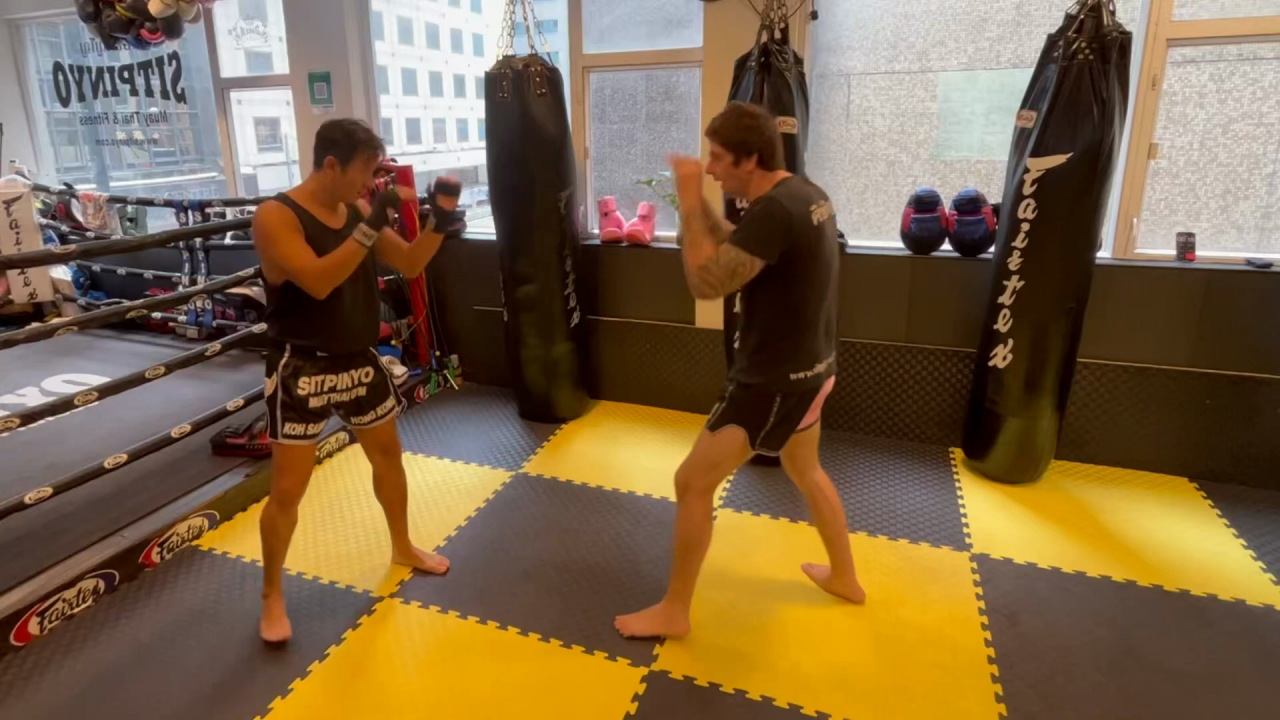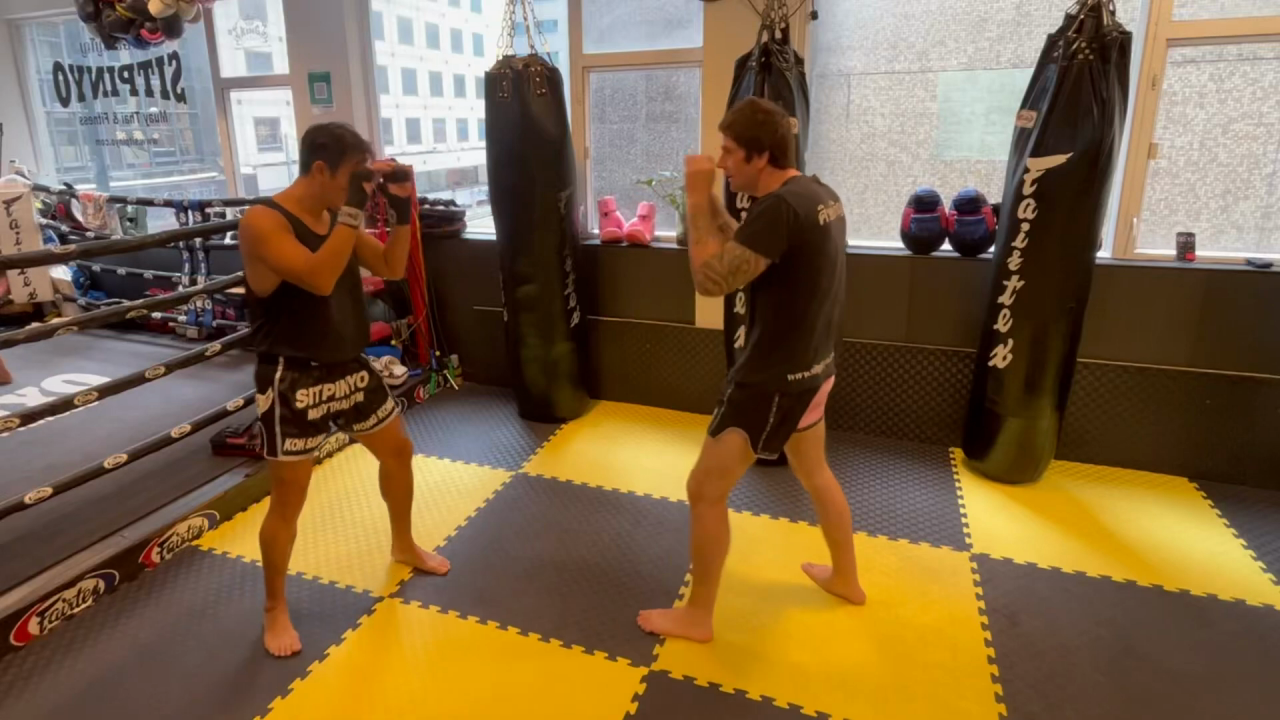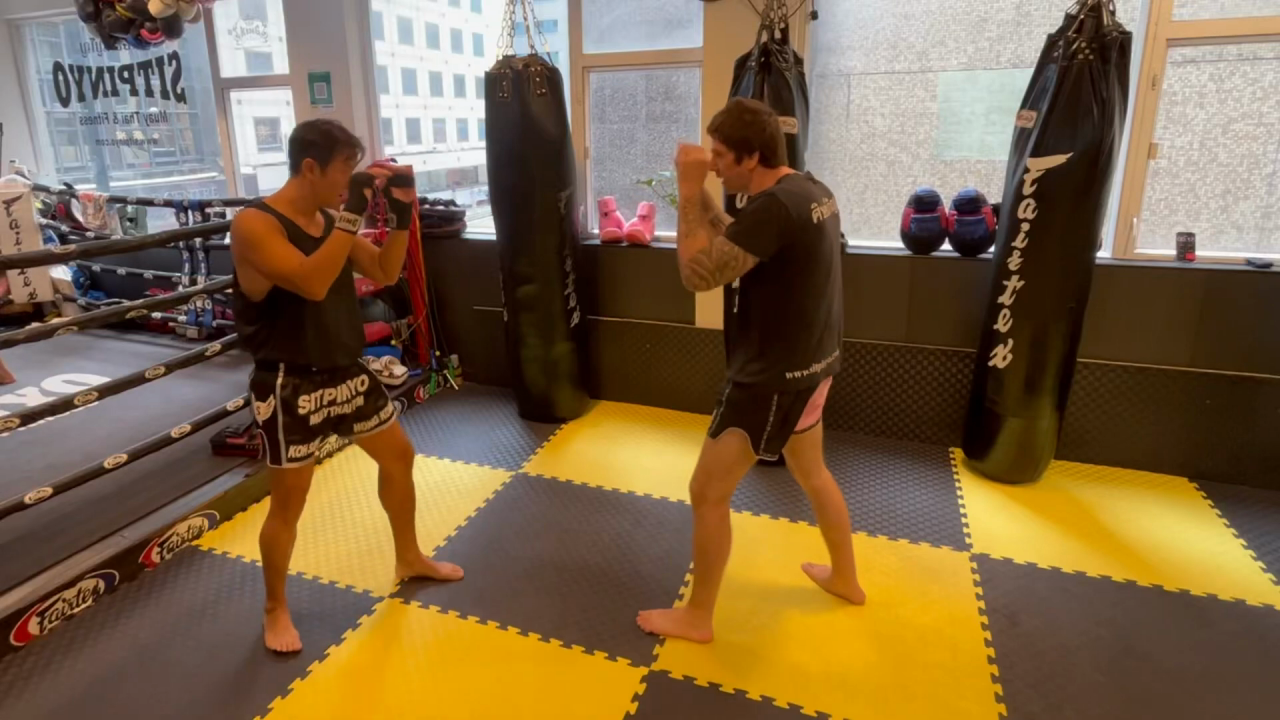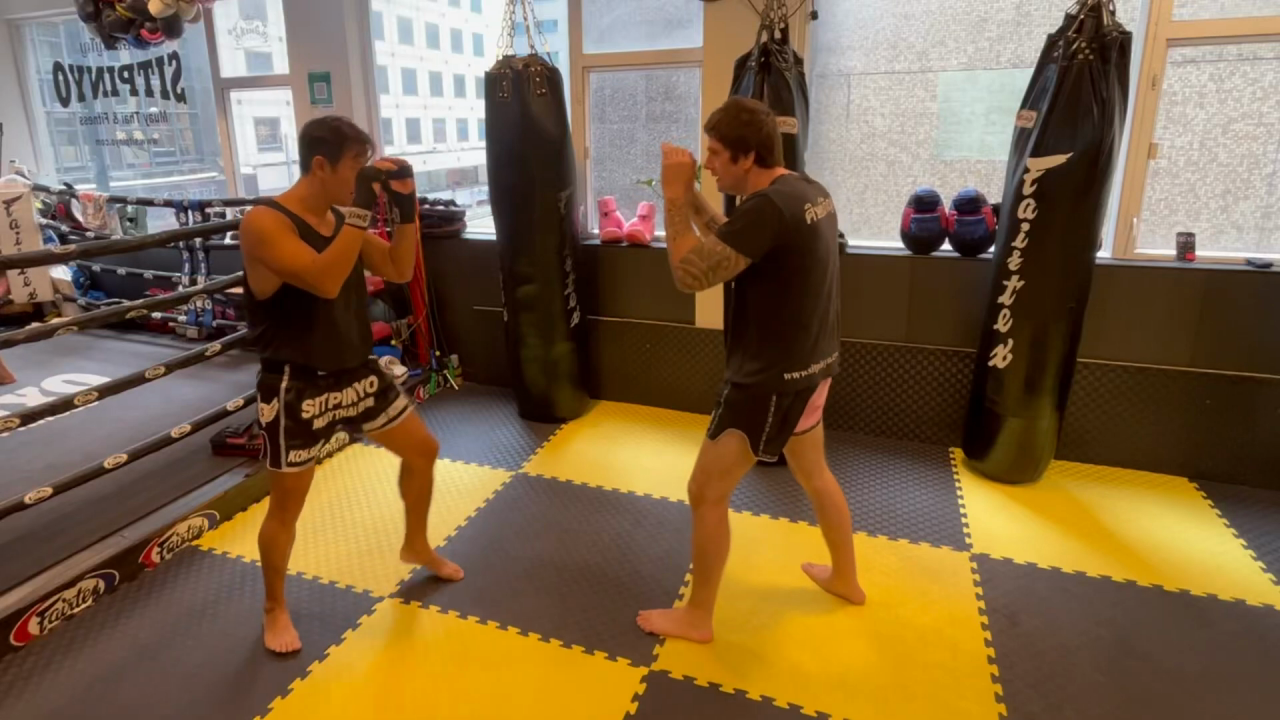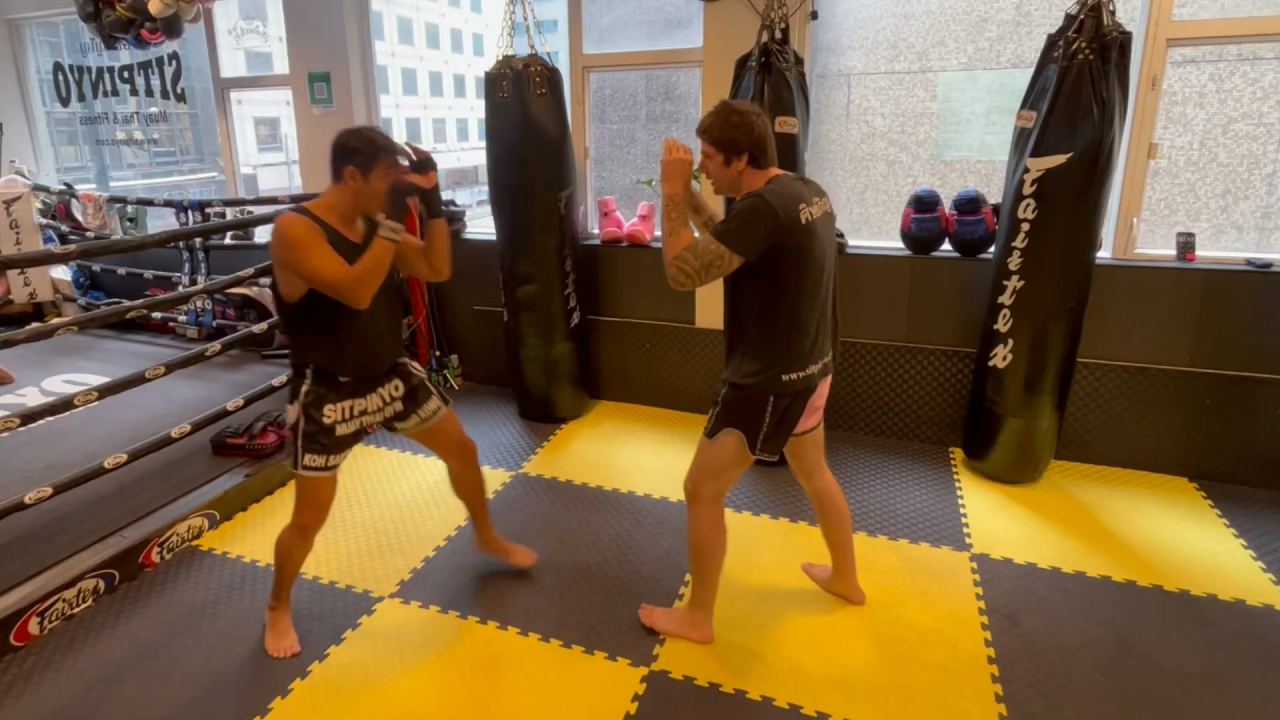
dt=0.2s
person 1, frame 1
left shoulder: (774, 210)
right shoulder: (807, 195)
left elbow: (708, 280)
right elbow: (737, 253)
left wrist: (689, 204)
right wrist: (698, 208)
left hip: (773, 379)
right hip: (811, 368)
left knee: (692, 483)
right knee: (807, 471)
left ankle: (673, 611)
right ankle: (844, 577)
person 1, frame 2
left shoulder: (781, 207)
right shoulder: (817, 194)
left elbow: (712, 279)
right elbow: (743, 249)
left wrist: (695, 202)
right wrist: (709, 202)
left hip: (772, 379)
right hip: (810, 369)
left knee: (706, 492)
right knee: (814, 472)
left ankle: (697, 616)
right ankle: (846, 578)
person 1, frame 3
left shoulder: (774, 205)
right shoulder: (812, 191)
left elbow: (700, 273)
right elbow: (734, 246)
left wrist: (687, 195)
right wrist: (700, 195)
left hip: (770, 379)
right hip: (808, 369)
left knee: (708, 493)
right knee: (812, 473)
left ankle: (697, 617)
right ankle: (845, 578)
person 1, frame 4
left shoulder: (768, 206)
right shoulder: (810, 192)
left elbow: (691, 274)
right elbow: (730, 244)
left wrist: (673, 196)
right wrist: (690, 195)
left hip: (768, 381)
right hip: (808, 370)
left knee: (706, 493)
right knee: (814, 474)
left ankle: (697, 617)
right ankle: (845, 578)
person 1, frame 5
left shoulder: (763, 206)
right shoulder: (808, 192)
left elbow: (684, 271)
right elbow: (725, 243)
left wrist: (672, 192)
right wrist: (689, 193)
left hip: (766, 382)
right hip: (808, 370)
left knee: (702, 491)
right knee: (815, 474)
left ankle: (697, 616)
right ankle: (845, 578)
person 2, frame 1
left shoulder: (357, 212)
right shoulder: (276, 216)
left elbow: (410, 264)
right elbow: (318, 282)
left wrist: (439, 219)
right wrist: (369, 226)
left hip: (359, 360)
right hip: (302, 368)
left knee: (388, 453)
right knee: (287, 489)
left ankle: (402, 547)
right ankle: (271, 594)
person 2, frame 2
left shoulder: (337, 216)
right shoulder: (262, 222)
left elbow: (391, 267)
right elbow: (319, 278)
left wrist: (401, 209)
right wrist: (356, 209)
left hip: (350, 368)
right hip: (293, 381)
left knee: (399, 451)
right knee: (287, 502)
left ankle: (404, 546)
right ankle: (275, 608)
person 2, frame 3
left shoulder: (329, 219)
right shoulder: (253, 225)
left elbow: (385, 272)
right elbow: (312, 284)
left wrist: (401, 213)
right wrist: (352, 213)
left hip: (348, 373)
right hip: (290, 387)
left knee: (399, 458)
right knee: (287, 505)
left ankle: (409, 557)
right ankle: (276, 609)
person 2, frame 4
left shoulder: (341, 219)
right shoulder: (264, 223)
left elbow: (399, 270)
right elbow: (325, 282)
left wrist: (404, 206)
right wrist: (362, 208)
left hip: (358, 373)
right hip: (298, 388)
left knee: (423, 449)
right knee: (287, 507)
left ankle: (417, 545)
right ankle: (274, 609)
person 2, frame 5
left shoulder: (373, 224)
right shoulder: (295, 229)
left elbow: (438, 269)
right elbow: (356, 292)
left wrist: (431, 201)
right wrist: (394, 219)
left hip: (390, 374)
right hip: (328, 393)
left knee: (461, 449)
right knee: (309, 516)
left ankle: (489, 537)
right ankle: (279, 608)
